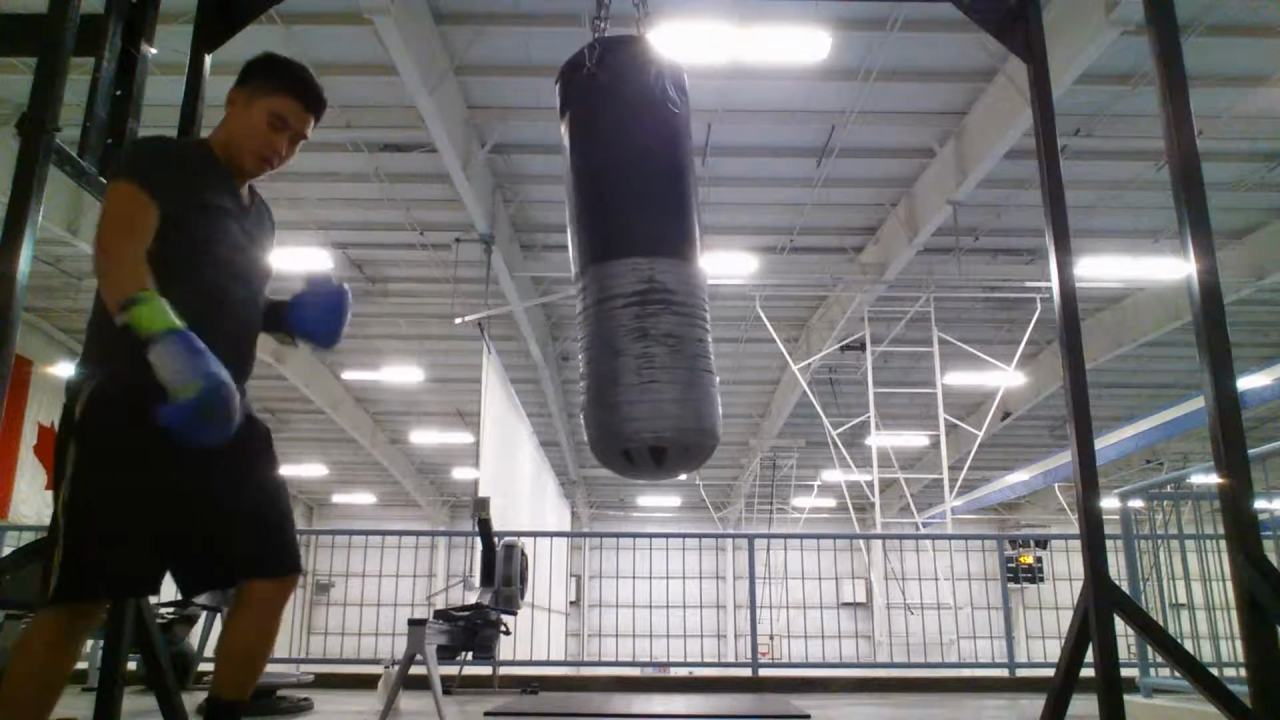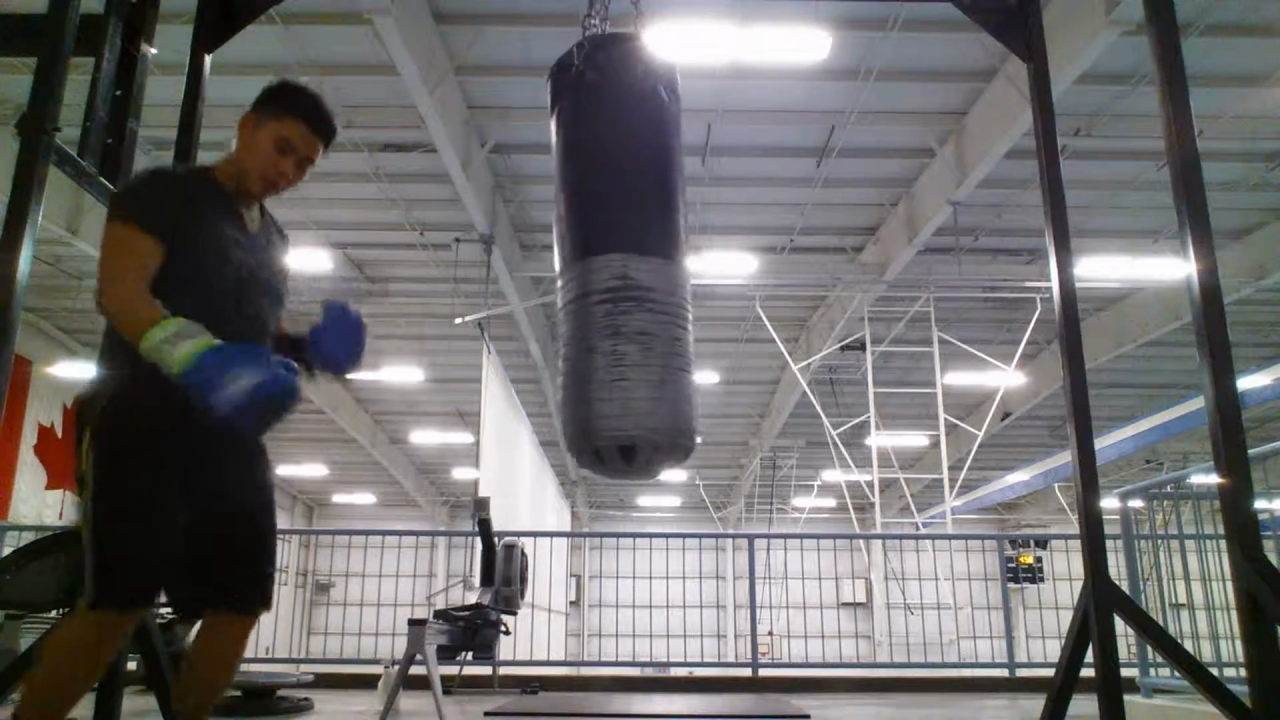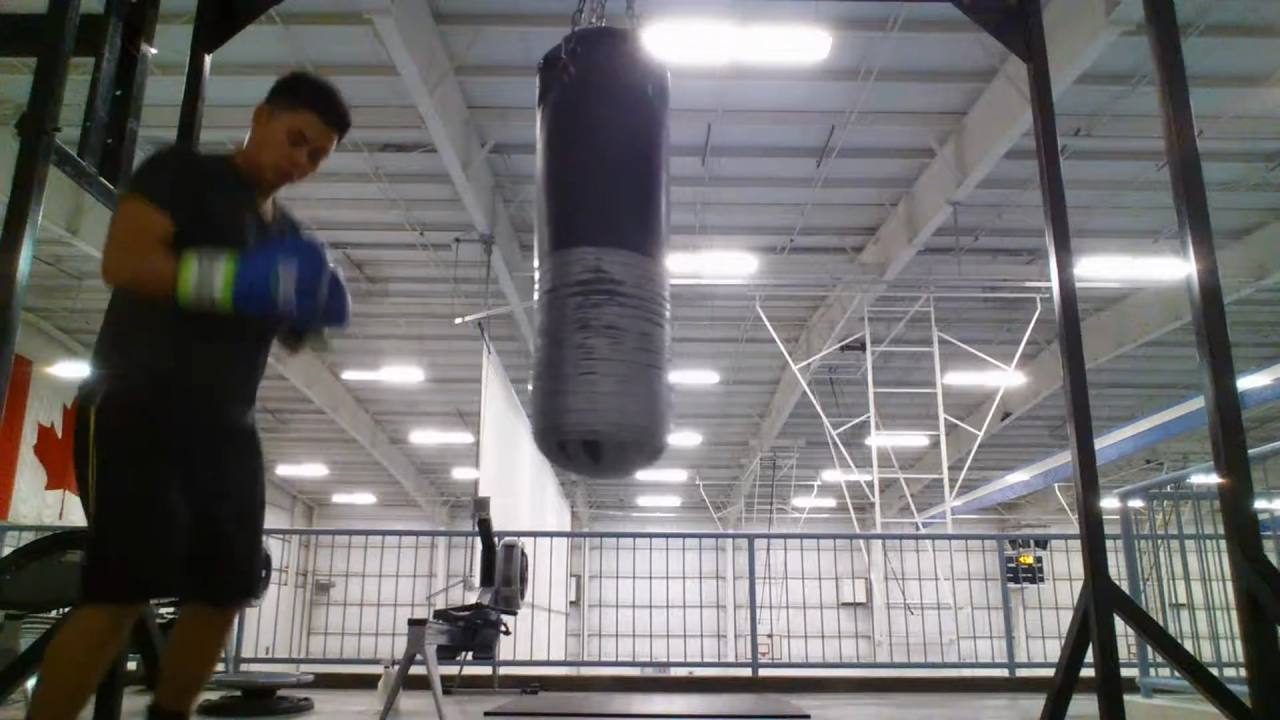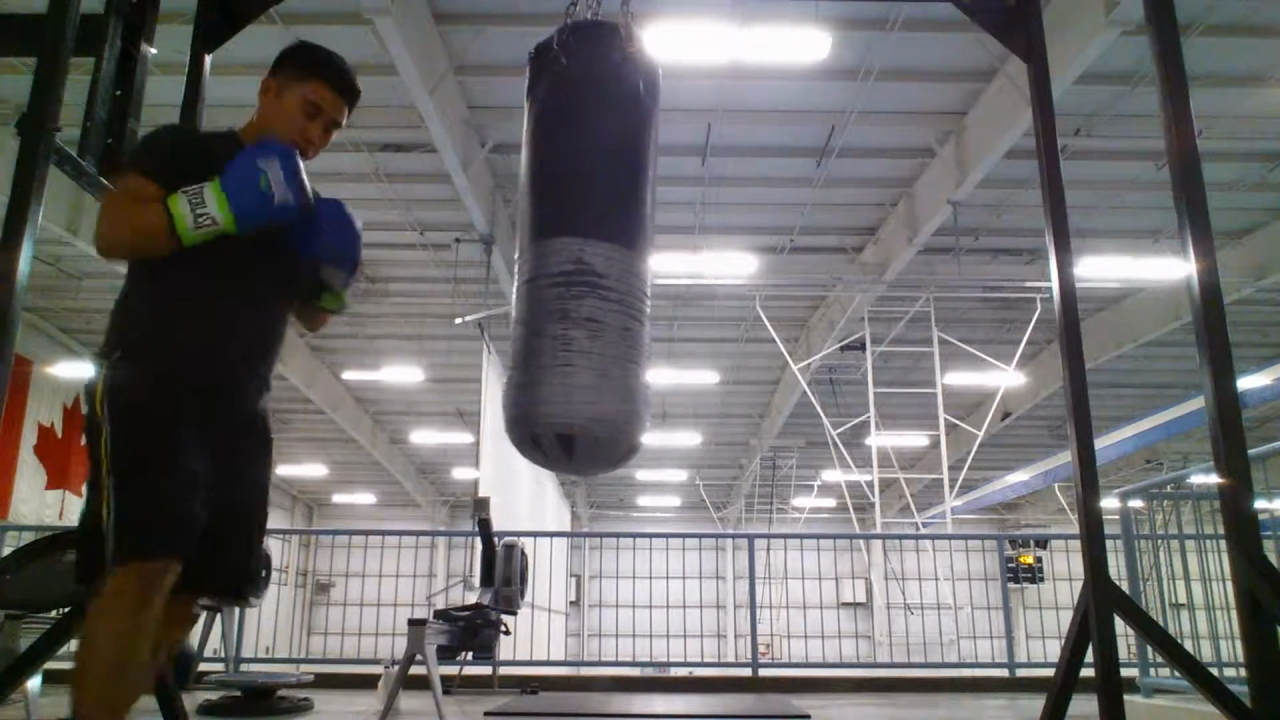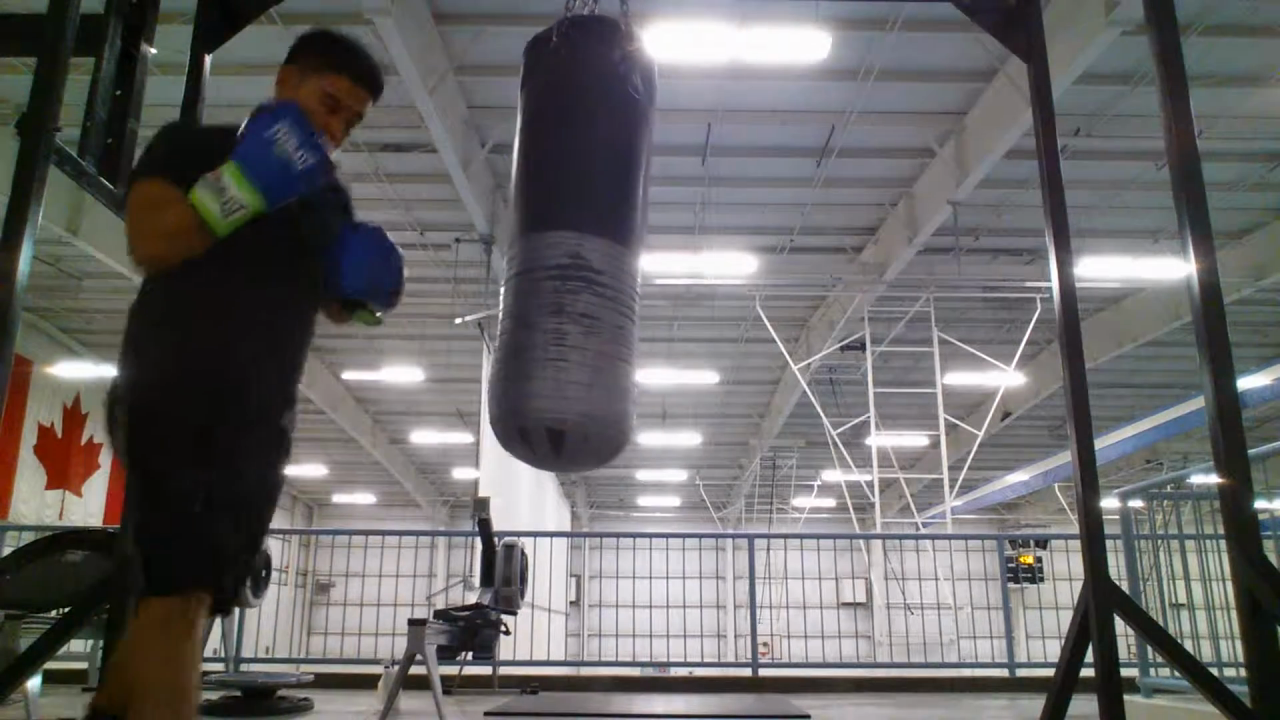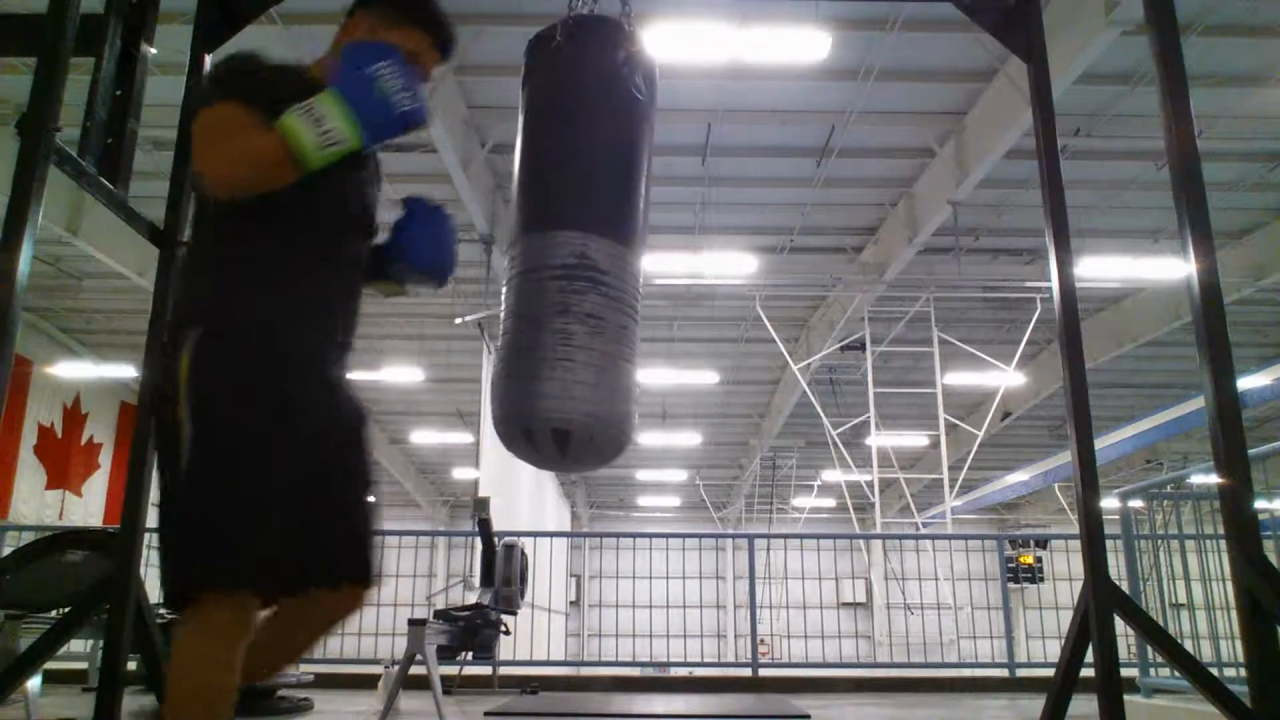
dt=0.2s
person 1, frame 1
left shoulder: (256, 213)
right shoulder: (157, 161)
right elbow: (118, 256)
left wrist: (287, 315)
right wrist: (171, 348)
left hip: (219, 425)
right hip: (124, 406)
left knee: (272, 575)
right knee: (79, 600)
person 1, frame 2
left shoulder: (271, 241)
right shoulder: (165, 191)
right elbow: (119, 292)
left wrist: (308, 345)
right wrist: (203, 365)
left hip: (230, 438)
right hip: (138, 425)
left knee: (237, 606)
right knee: (116, 603)
person 1, frame 3
left shoulder: (287, 230)
right shoulder: (180, 173)
left elbow: (290, 334)
right elbow: (124, 264)
left wrist: (309, 312)
right wrist: (241, 281)
left hip: (222, 428)
right hip: (135, 407)
left knee: (217, 597)
right knee: (122, 595)
person 1, frame 4
left shoulder: (303, 204)
right shoulder: (180, 148)
left elbow: (312, 313)
right elbow: (115, 231)
left wrist: (331, 268)
right wrist: (226, 202)
left hip: (238, 412)
right hip: (147, 387)
left knee: (185, 591)
right knee: (146, 568)
person 1, frame 5
left shoulder: (329, 198)
right shoulder: (191, 146)
left elbow: (336, 301)
right elbow: (149, 242)
left wrist: (364, 285)
right wrist: (251, 180)
left hip: (257, 416)
right hip: (166, 399)
left knee: (202, 598)
right knee: (175, 594)
person 1, frame 6
left shoulder: (357, 158)
right shoulder: (248, 78)
right elbow: (224, 171)
left wrist: (399, 258)
right wrist: (338, 117)
left hip: (312, 383)
right hip: (225, 364)
left knee: (339, 586)
right knee: (228, 590)
